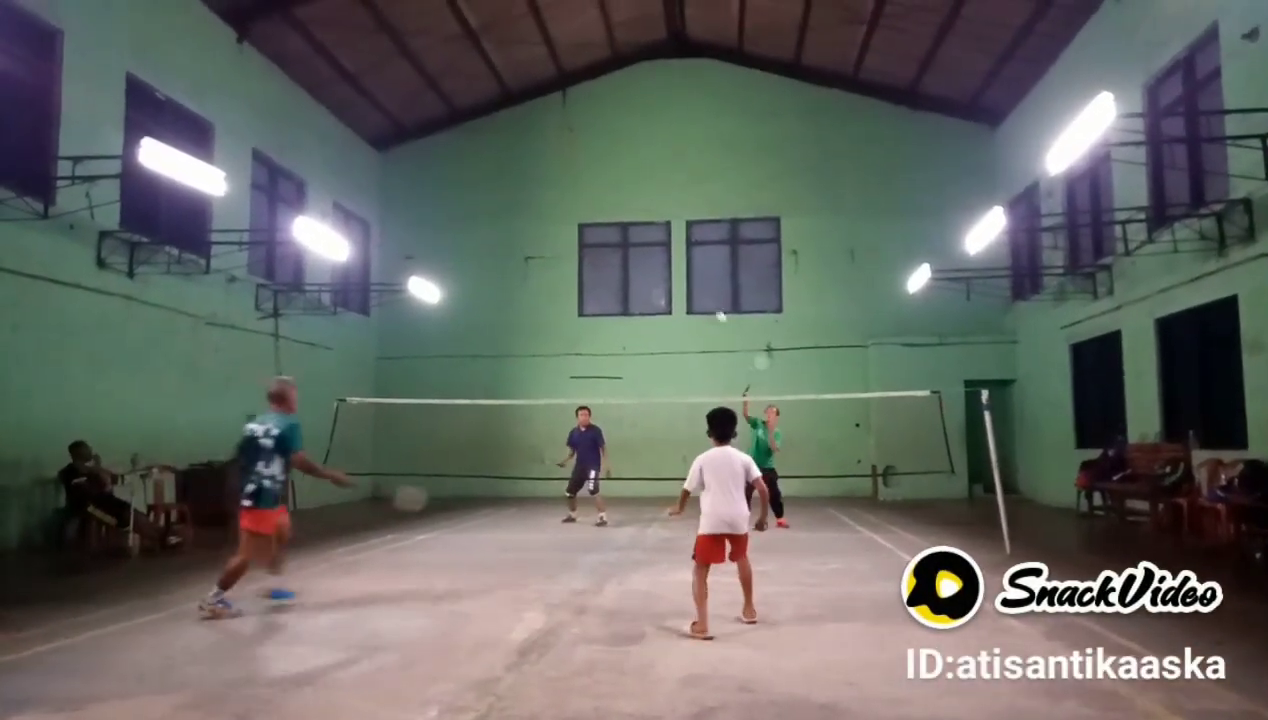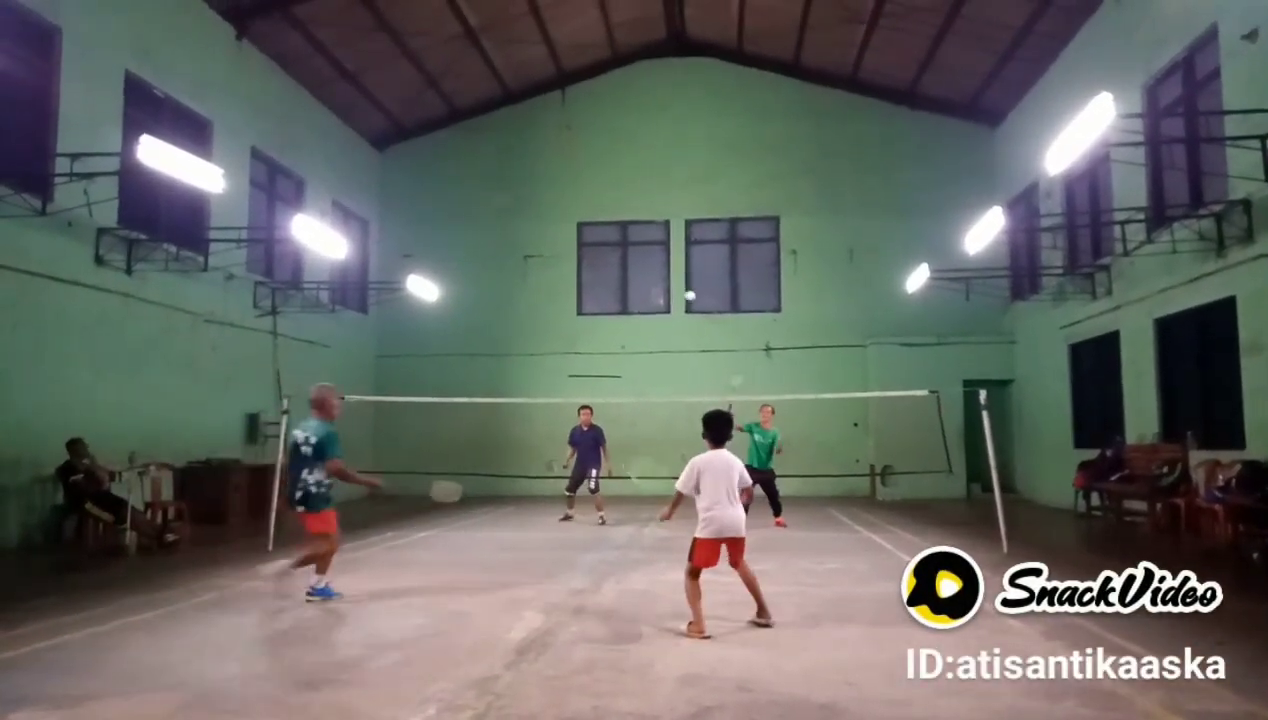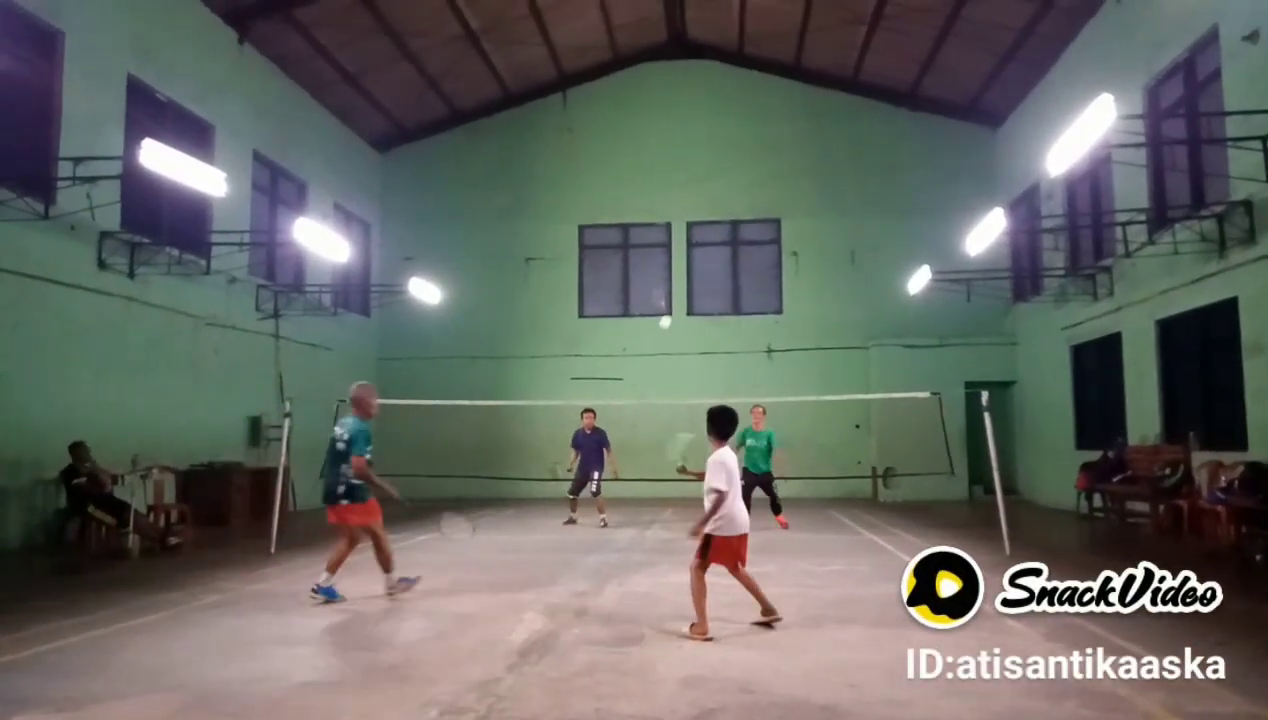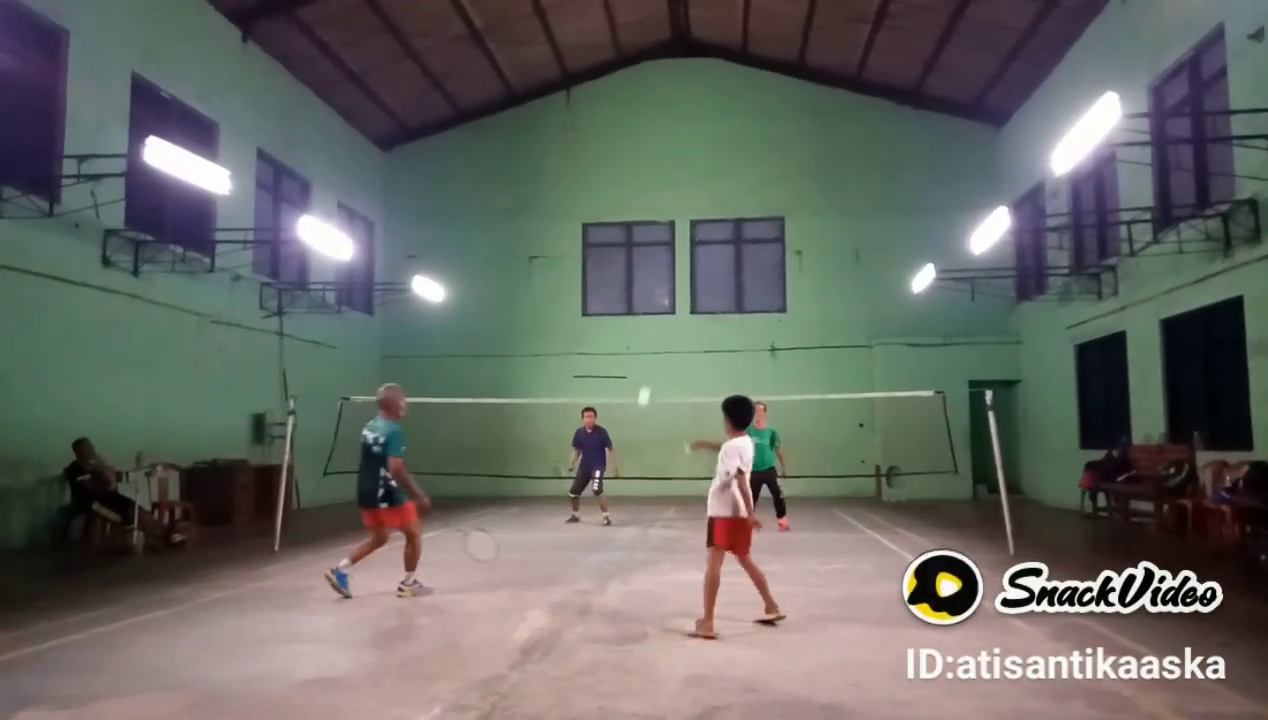
dt=0.2s
person 1, frame 1
left shoulder: (702, 460)
right shoulder: (744, 459)
left elbow: (687, 490)
right elbow: (762, 489)
left wrist: (678, 508)
right wrist: (763, 516)
left hip: (711, 522)
right hip: (738, 520)
left knee: (700, 571)
right knee: (741, 559)
left ankle: (702, 623)
right ankle: (748, 609)
person 1, frame 2
left shoulder: (697, 462)
right shoulder: (735, 462)
left elbow: (680, 493)
right elbow: (748, 492)
left wrist: (669, 511)
left hip: (710, 525)
right hip: (736, 523)
left knee: (692, 573)
right knee: (740, 565)
left ankle: (698, 624)
right ankle: (762, 612)
person 1, frame 3
left shoulder: (716, 459)
right shoulder: (729, 455)
left elbow: (720, 496)
left wrist: (701, 523)
right wrist: (691, 473)
left hip: (722, 524)
right hip: (739, 522)
left knee: (697, 569)
right knee: (736, 569)
left ankle: (701, 625)
right ankle: (768, 610)
person 1, frame 4
left shoulder: (732, 447)
right shoulder: (745, 442)
left elbow: (741, 480)
left wrist: (750, 512)
right wrist: (709, 445)
left hip: (725, 511)
right hip: (741, 512)
left knee: (714, 561)
right knee: (745, 559)
left ankle: (707, 622)
right ankle: (771, 608)
person 2, frame 1
left shoulder: (254, 424)
right shoulder: (288, 425)
left elbow: (241, 457)
right elbow: (301, 461)
right wrist: (332, 476)
left hip: (250, 491)
right hip: (264, 495)
left knee: (284, 533)
right knee: (250, 552)
left ankle: (274, 587)
right ankle: (215, 599)
person 2, frame 2
left shoulder: (301, 428)
right shoulder: (325, 433)
left elbow: (291, 461)
right elbow: (334, 469)
right wrist: (365, 481)
left hip: (300, 494)
right hip: (313, 497)
left knee: (331, 540)
right knee: (328, 545)
left ankle: (318, 586)
right ankle: (286, 568)
person 2, frame 3
left shoulder: (343, 424)
right shoulder: (360, 429)
right elbow: (358, 467)
right wrist: (384, 488)
left hip: (335, 492)
right hip: (352, 492)
left knee: (348, 539)
right knee: (379, 534)
left ankle: (323, 585)
right ankle: (392, 582)
person 2, frame 4
left shoulder: (371, 427)
right shoulder: (393, 431)
right elbow: (396, 468)
right wrist: (418, 495)
left hip: (367, 494)
right hip: (389, 495)
left knee: (379, 538)
right knee: (414, 533)
left ankle: (340, 570)
right ankle: (408, 583)
